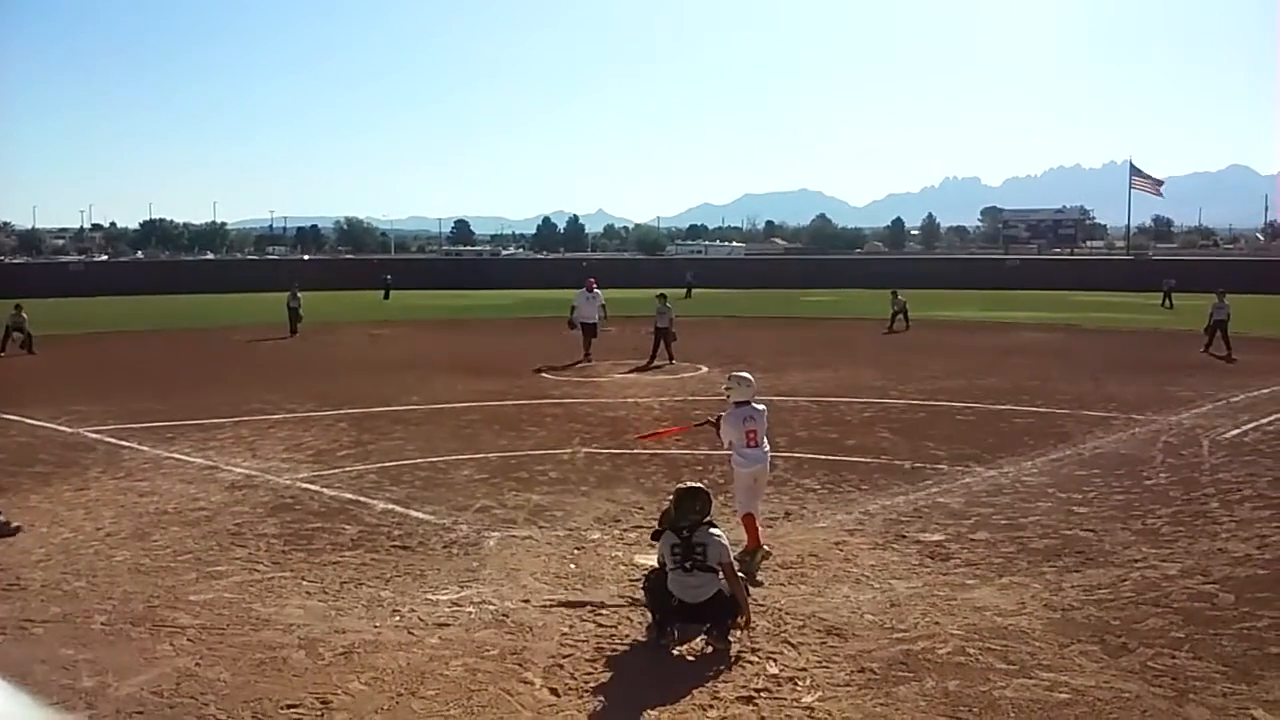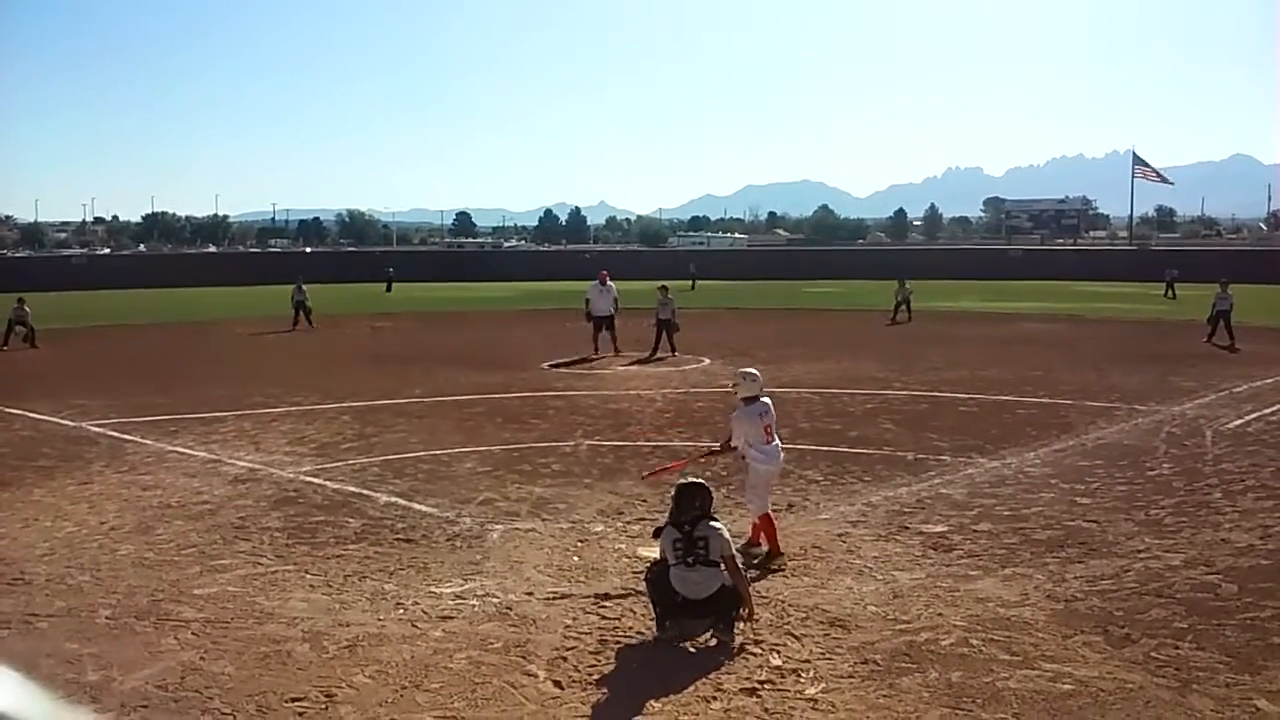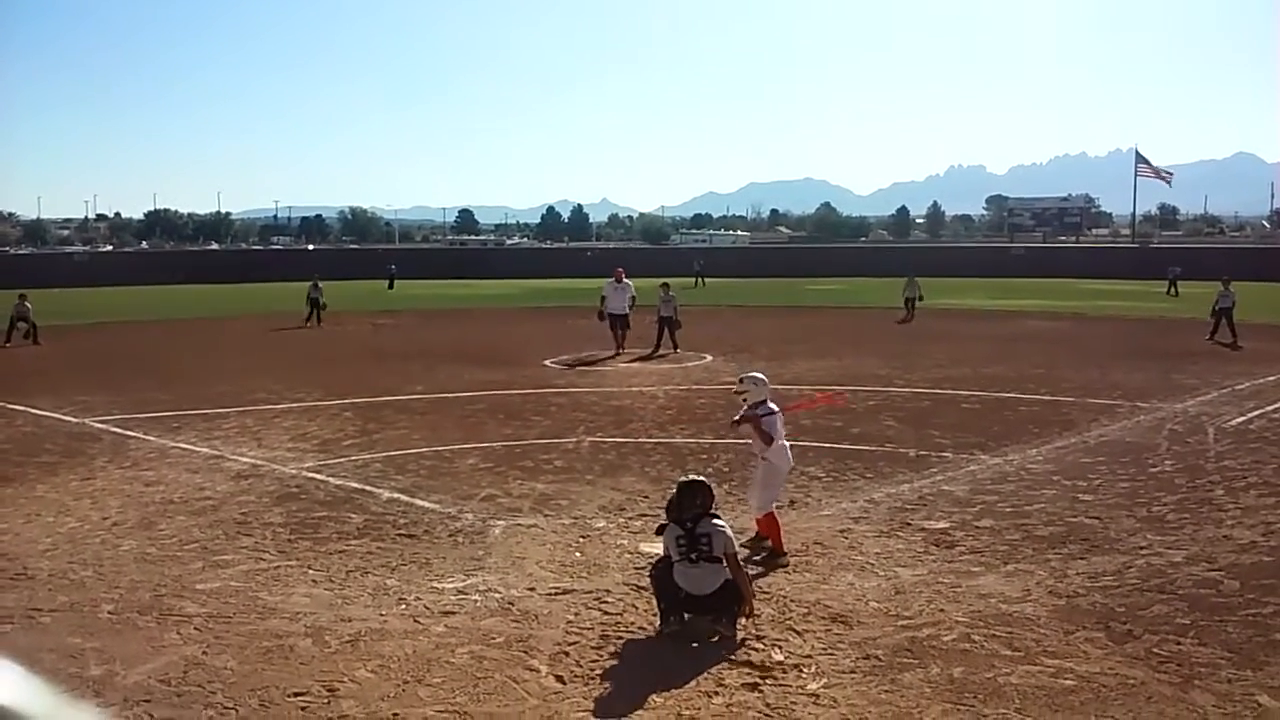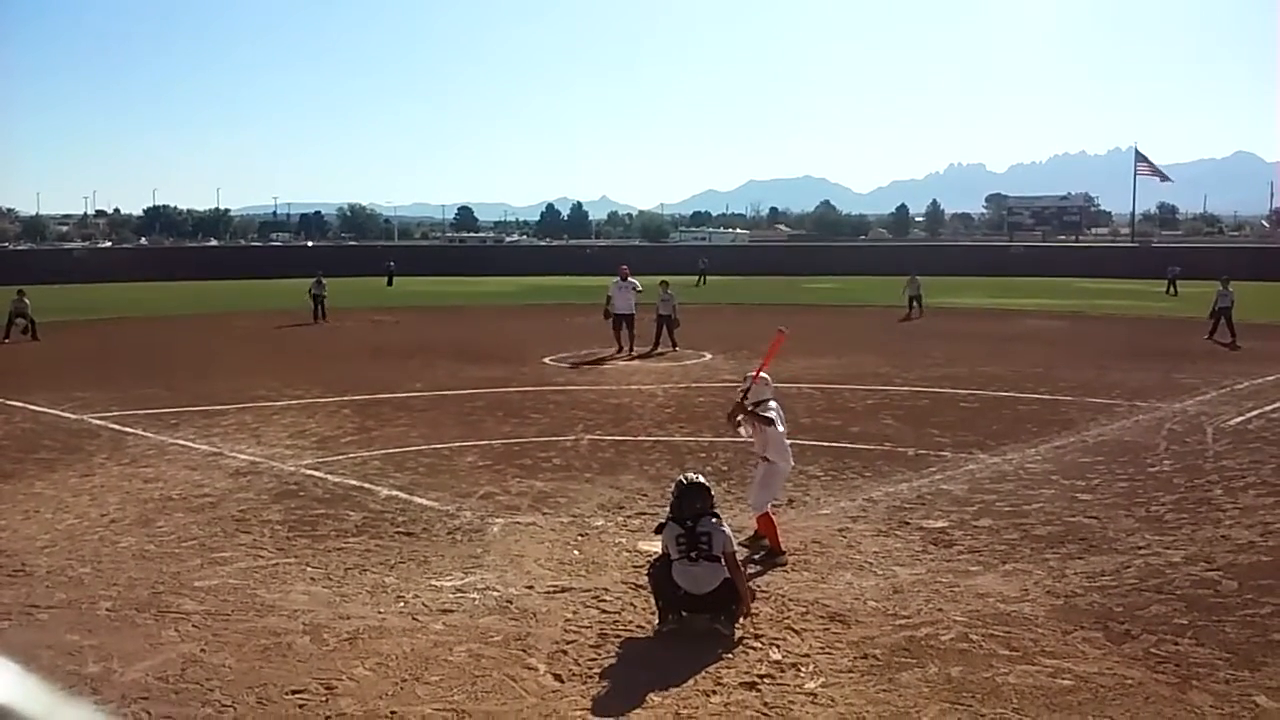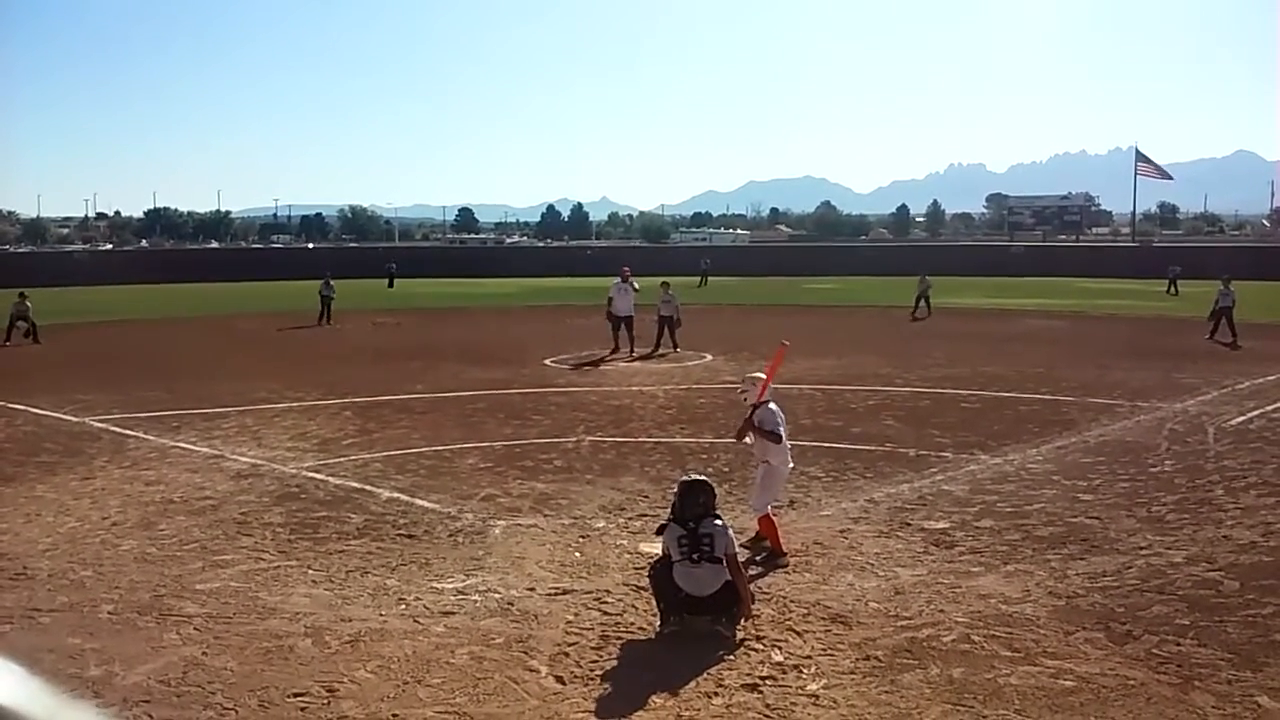
dt=0.5s
person 1, frame 1
left shoulder: (729, 418)
right shoulder: (761, 411)
left elbow: (727, 444)
left wrist: (717, 427)
left hip: (743, 467)
right hip: (762, 465)
left knee: (745, 508)
right knee: (753, 506)
left ankle: (757, 546)
right ankle: (751, 547)
person 1, frame 2
left shoulder: (740, 416)
right shoulder: (766, 404)
left elbow: (737, 445)
left wrist: (723, 450)
right wrist: (729, 441)
left hip: (760, 464)
right hip: (773, 459)
left knee: (759, 506)
right knee: (755, 500)
left ankle: (775, 552)
right ankle: (755, 541)
person 1, frame 3
left shoulder: (770, 412)
right shoulder: (751, 409)
left elbow: (768, 441)
right elbow: (735, 424)
left wrist: (755, 424)
right wrist: (742, 420)
left hip: (776, 461)
right hip: (765, 459)
left knee: (764, 504)
right knee: (755, 498)
left ankle: (779, 552)
right ankle: (763, 535)
person 1, frame 4
left shoulder: (770, 407)
right shoulder: (755, 409)
left elbow: (770, 422)
right elbow: (739, 427)
left wrist: (746, 411)
right wrist: (734, 415)
left hip: (776, 463)
right hip: (765, 461)
left knee: (760, 504)
right knee: (756, 499)
left ankle: (777, 551)
right ankle: (762, 534)
person 1, frame 5
left shoulder: (770, 412)
right shoulder: (757, 411)
left elbow: (778, 438)
right elbow: (749, 437)
left wrist: (754, 428)
right wrist: (743, 432)
left hip: (775, 465)
right hip: (766, 463)
left knee: (760, 506)
right knee: (757, 500)
left ankle: (778, 553)
right ankle: (763, 536)
person 2, frame 1
left shoulder: (666, 537)
right shoulder: (716, 537)
right elbow: (732, 578)
right wrist: (746, 609)
left hip: (675, 608)
right hip: (711, 609)
left knee: (653, 579)
right knee: (738, 588)
left ankle: (663, 627)
right ankle: (718, 630)
person 2, frame 2
left shoulder: (667, 533)
right shoulder: (718, 530)
right elbow: (734, 572)
right wrist: (748, 602)
left hip: (679, 603)
right hip: (714, 603)
left knee: (655, 573)
right knee: (739, 582)
left ankle: (667, 622)
right ankle: (723, 623)
person 2, frame 3
left shoulder: (670, 530)
right shoulder: (721, 528)
right elbow: (736, 568)
right wrist: (748, 599)
left hip: (683, 600)
right hip: (717, 600)
left knee: (659, 569)
right knee: (740, 579)
left ankle: (672, 616)
right ankle: (725, 618)
person 2, frame 4
left shoulder: (669, 529)
right shoulder: (719, 527)
right elbow: (734, 568)
right wrist: (746, 599)
left hip: (681, 598)
right hip: (716, 599)
left knee: (657, 568)
right knee: (738, 580)
left ankle: (670, 615)
right ankle: (723, 616)
person 2, frame 5
left shoulder: (670, 530)
right shoulder: (722, 528)
left elbow: (666, 560)
right elbow: (736, 570)
right wrist: (747, 601)
left hip: (682, 600)
right hip: (718, 601)
left knee: (657, 569)
right knee: (739, 582)
left ankle: (672, 616)
right ankle: (725, 618)
